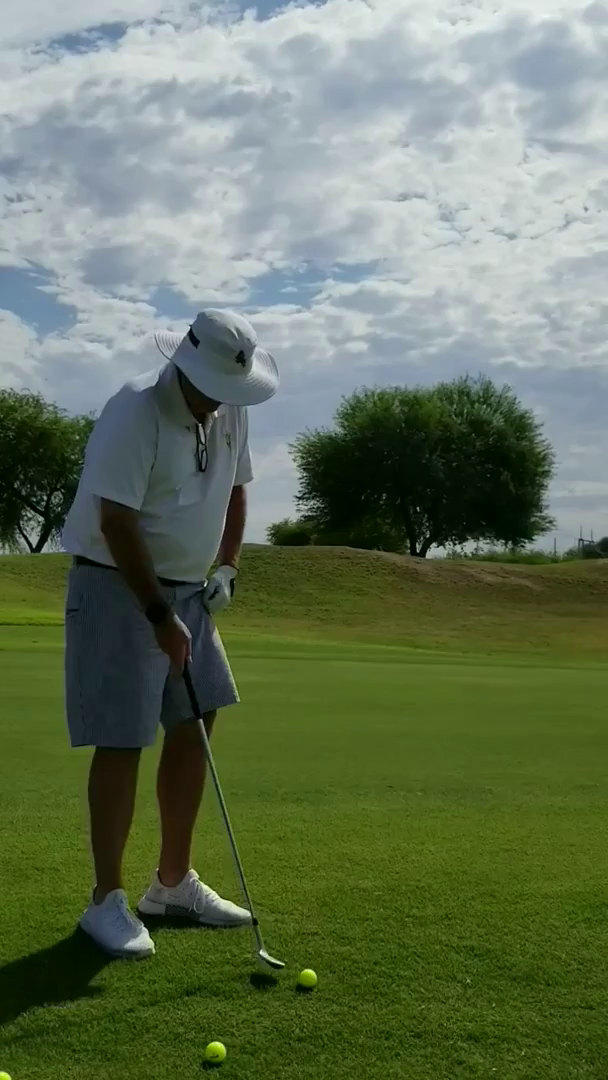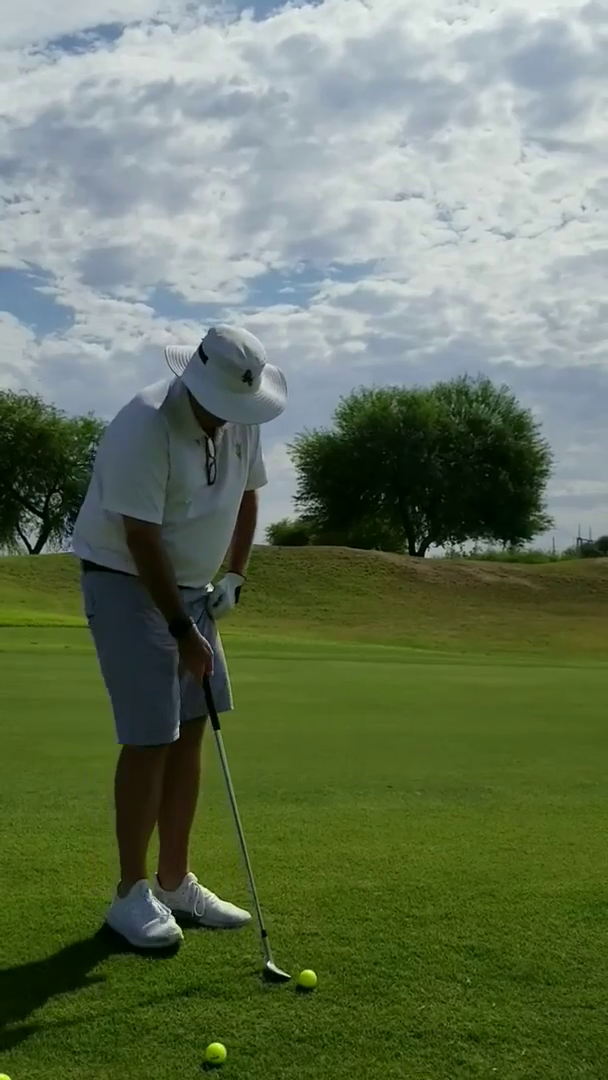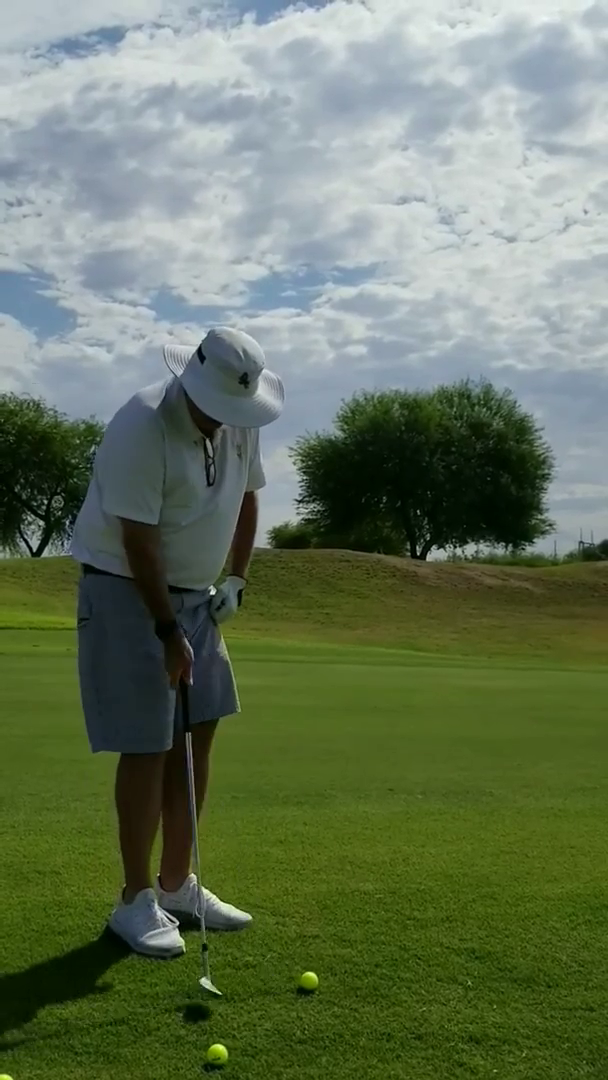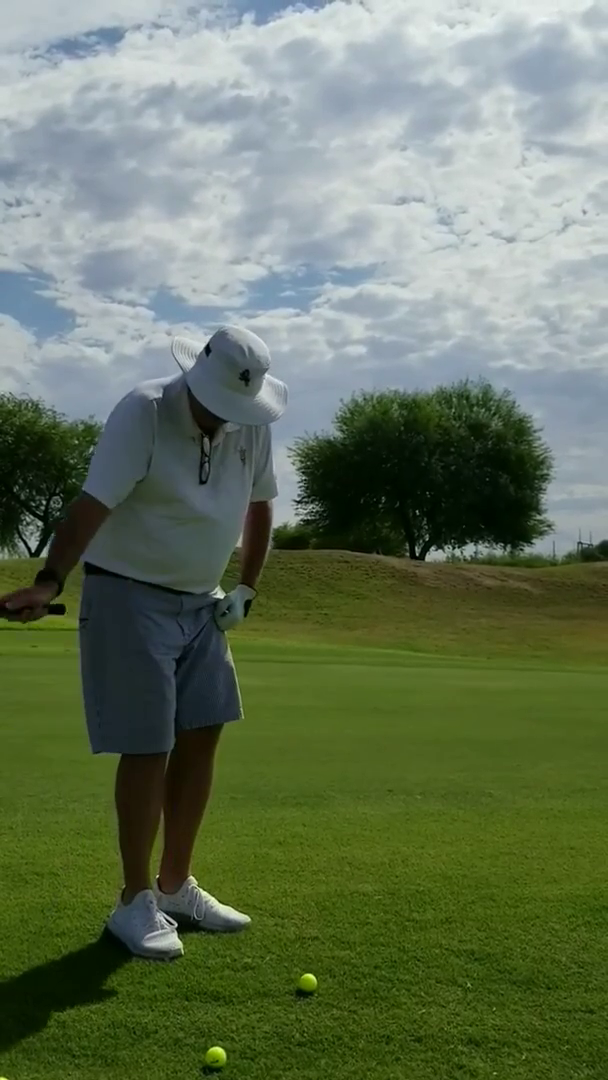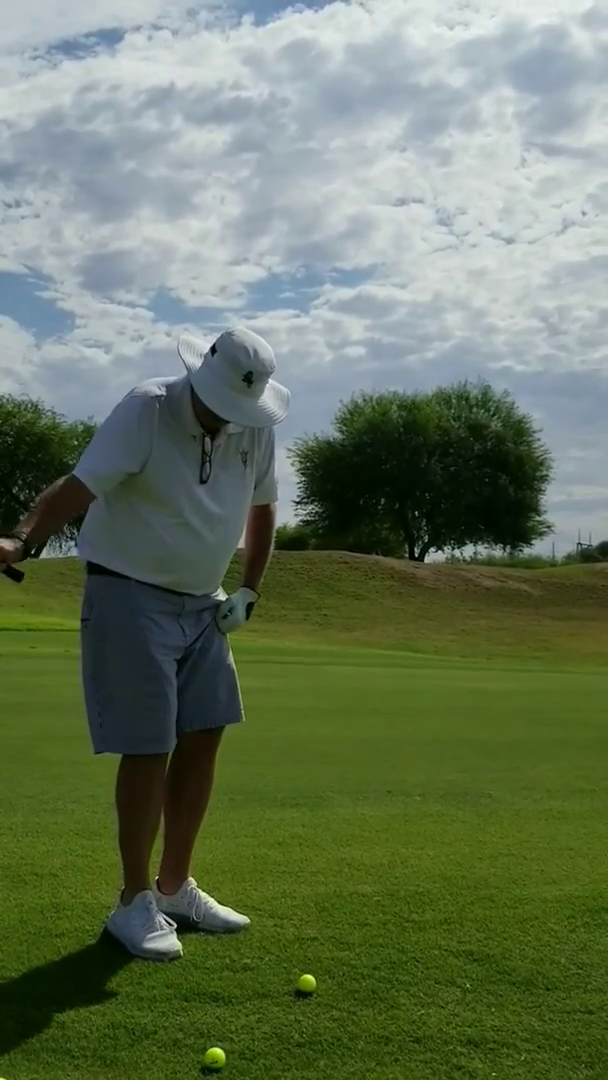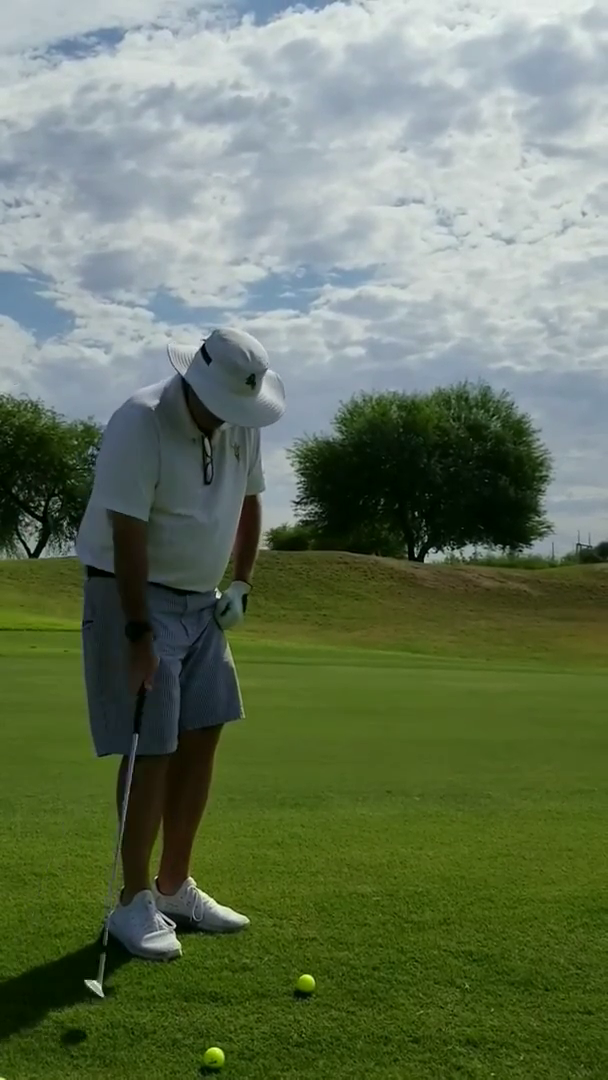
dt=0.4s
person 1, frame 1
left shoulder: (230, 410)
right shoulder: (133, 411)
left elbow: (233, 490)
right elbow: (117, 523)
left wrist: (226, 570)
right wrist: (159, 617)
left hip: (186, 589)
right hip: (118, 587)
left knee: (193, 731)
right knee: (122, 742)
left ankle: (174, 882)
right ankle: (107, 899)
person 1, frame 2
left shoulder: (242, 418)
right shoulder: (144, 425)
left elbow: (246, 494)
right elbow: (143, 540)
left wrist: (233, 578)
right wrist: (184, 631)
left hip: (189, 589)
right hip: (127, 586)
left knee: (188, 734)
right knee: (150, 739)
left ankle: (175, 883)
right ankle: (132, 893)
person 1, frame 3
left shoulder: (240, 421)
right shoulder: (141, 425)
left elbow: (246, 497)
right elbow: (138, 540)
left wrist: (236, 580)
right wrist: (168, 635)
left hip: (195, 594)
right hip: (128, 596)
left knee: (197, 735)
right knee: (147, 746)
left ankle: (177, 884)
right ankle: (137, 898)
person 1, frame 4
left shoulder: (252, 426)
right shoulder: (141, 414)
left elbow: (260, 506)
right elbow: (92, 507)
left wrist: (246, 589)
left hip: (200, 601)
right hip: (129, 596)
left knee: (200, 738)
right knee: (146, 749)
left ankle: (176, 886)
right ankle: (135, 900)
person 1, frame 5
left shoulder: (256, 428)
right shoulder: (143, 411)
left elbow: (262, 509)
right elbow: (79, 487)
left wrist: (249, 592)
left hip: (202, 603)
right hip: (130, 596)
left knee: (202, 740)
right knee: (147, 749)
left ankle: (175, 886)
right ankle: (134, 900)
person 1, frame 6
left shoulder: (241, 423)
right shoulder: (139, 423)
left elbow: (248, 502)
right elbow: (127, 537)
left wrist: (241, 586)
right wrist: (139, 635)
left hip: (199, 600)
right hip: (133, 600)
left knee: (200, 739)
right knee: (150, 750)
left ankle: (175, 887)
right ankle: (134, 901)
